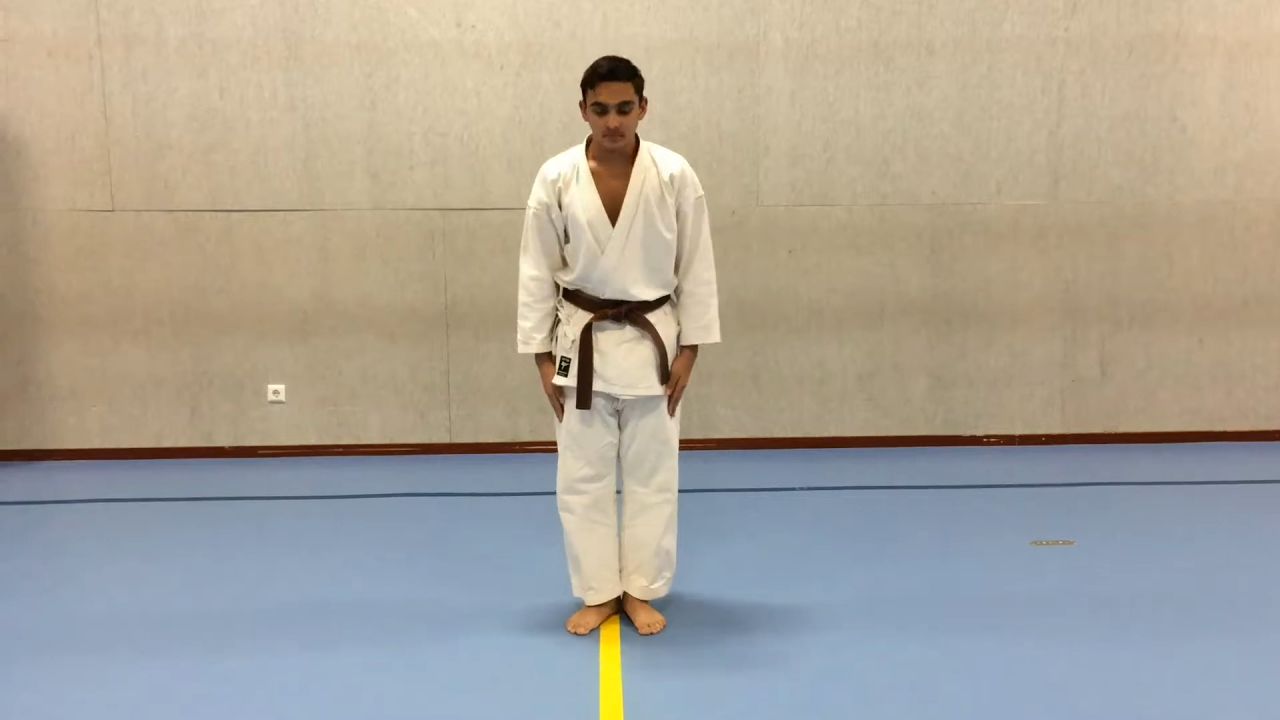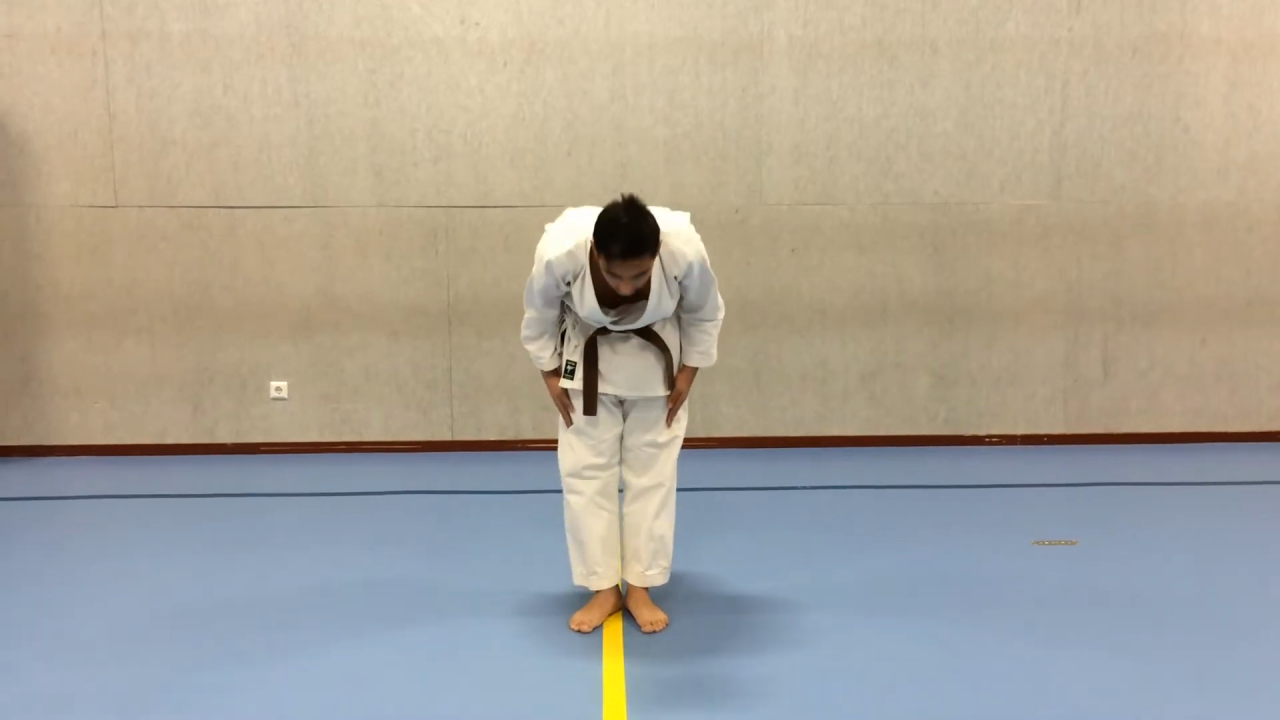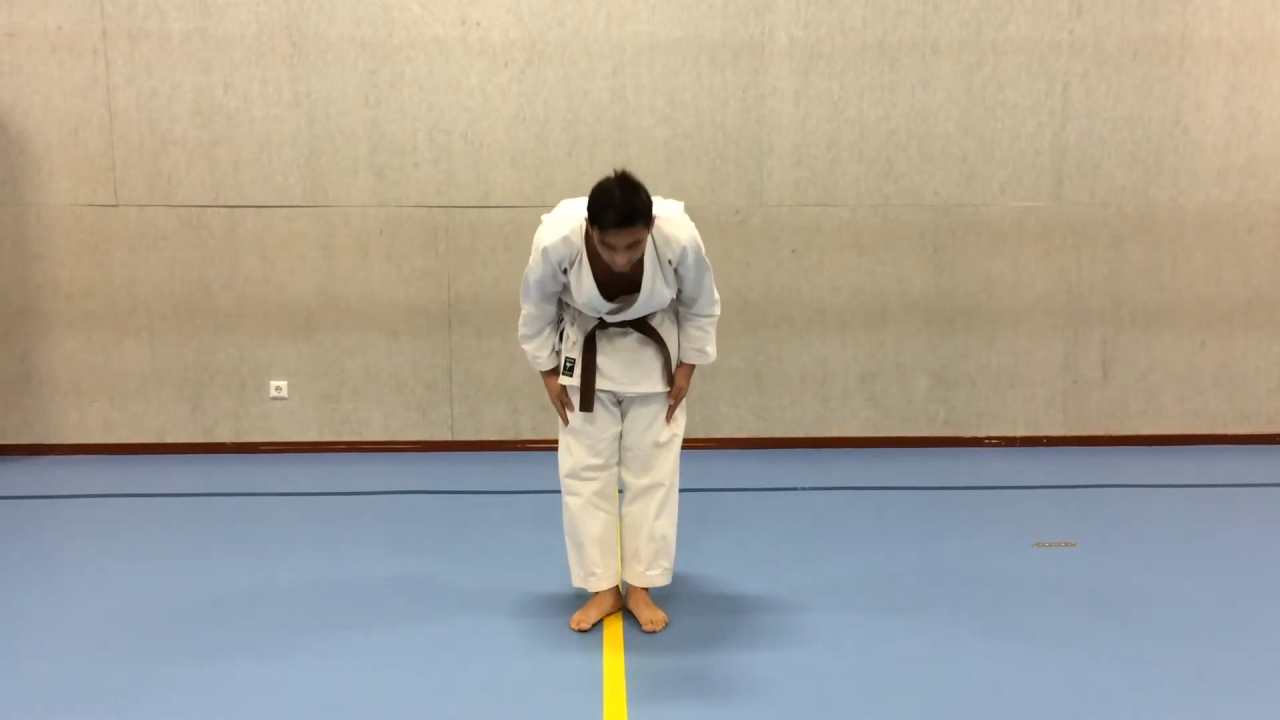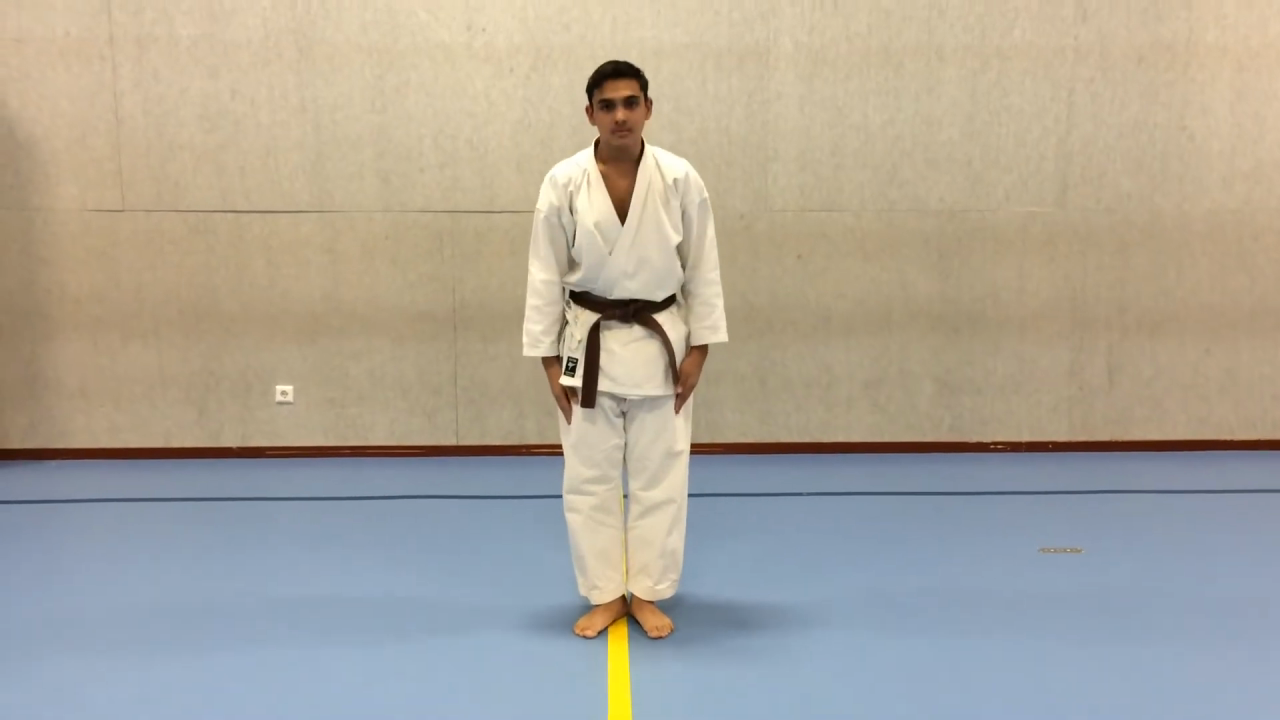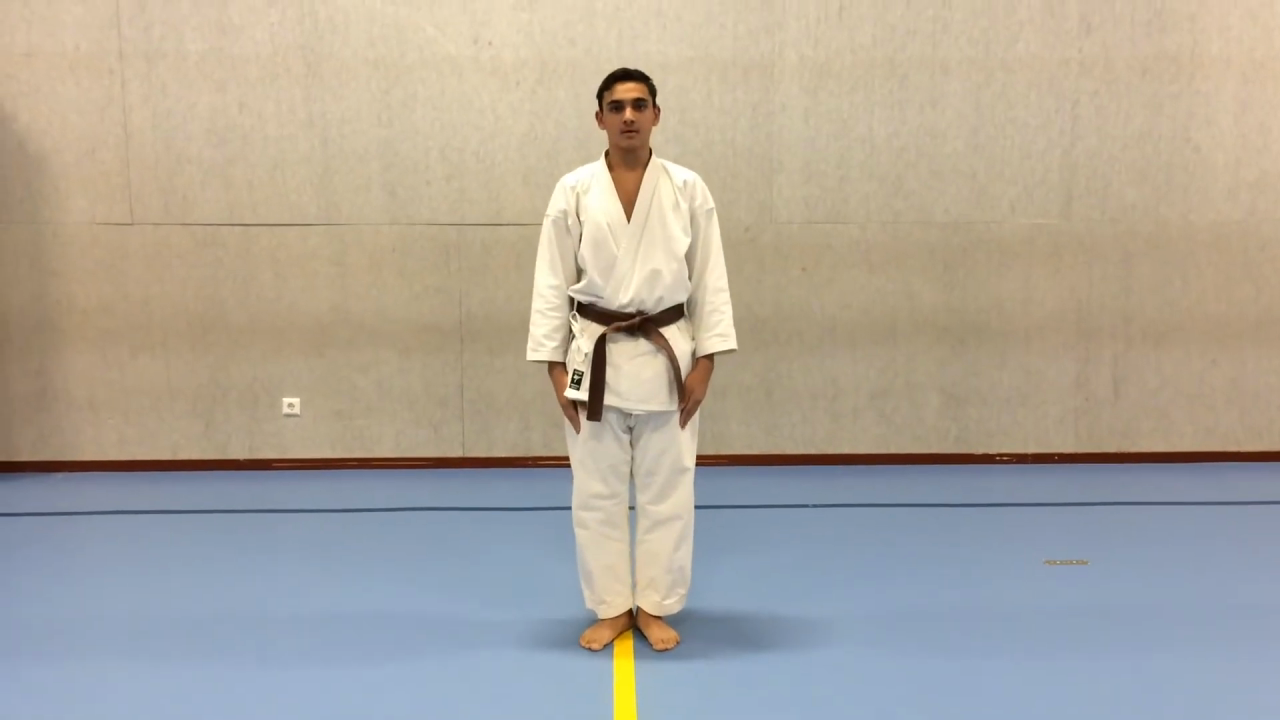
dt=0.5s
person 1, frame 1
left shoulder: (675, 175)
right shoulder: (555, 178)
left elbow: (697, 270)
right elbow: (537, 273)
left wrist: (688, 350)
right wrist: (543, 356)
left hip: (652, 341)
right hip: (583, 340)
left knee: (653, 475)
right knee: (583, 476)
left ankle: (640, 591)
right ankle: (597, 593)
person 1, frame 2
left shoulder: (686, 250)
right shoulder: (559, 252)
left elbow: (705, 312)
right elbow: (539, 315)
left wrist: (688, 370)
right wrist: (551, 373)
left hip: (655, 351)
right hip: (587, 353)
left knee: (652, 469)
right knee: (586, 469)
left ankle: (639, 586)
right ankle: (603, 587)
person 1, frame 3
left shoulder: (679, 236)
right shoulder: (555, 240)
left elbow: (701, 306)
right elbow: (537, 309)
left wrist: (687, 368)
right wrist: (548, 373)
left hip: (654, 348)
right hip: (585, 350)
left knee: (653, 469)
right knee: (585, 469)
left ankle: (640, 587)
right ankle: (602, 587)
person 1, frame 4
left shoulder: (680, 179)
right shoulder: (563, 181)
left elbow: (702, 270)
right elbow: (545, 274)
left wrist: (698, 350)
right wrist: (549, 359)
left hip: (660, 342)
right hip: (589, 342)
left knee: (660, 477)
right knee: (589, 478)
left ankle: (647, 593)
right ankle: (605, 594)
person 1, frame 5
left shoulder: (687, 188)
right shoulder: (573, 190)
left elbow: (709, 278)
right elbow: (552, 282)
left wrist: (705, 361)
right wrist: (555, 366)
left hip: (666, 354)
right hip: (596, 354)
left knee: (667, 490)
right knee: (597, 491)
left ankle: (655, 607)
right ankle: (610, 607)
